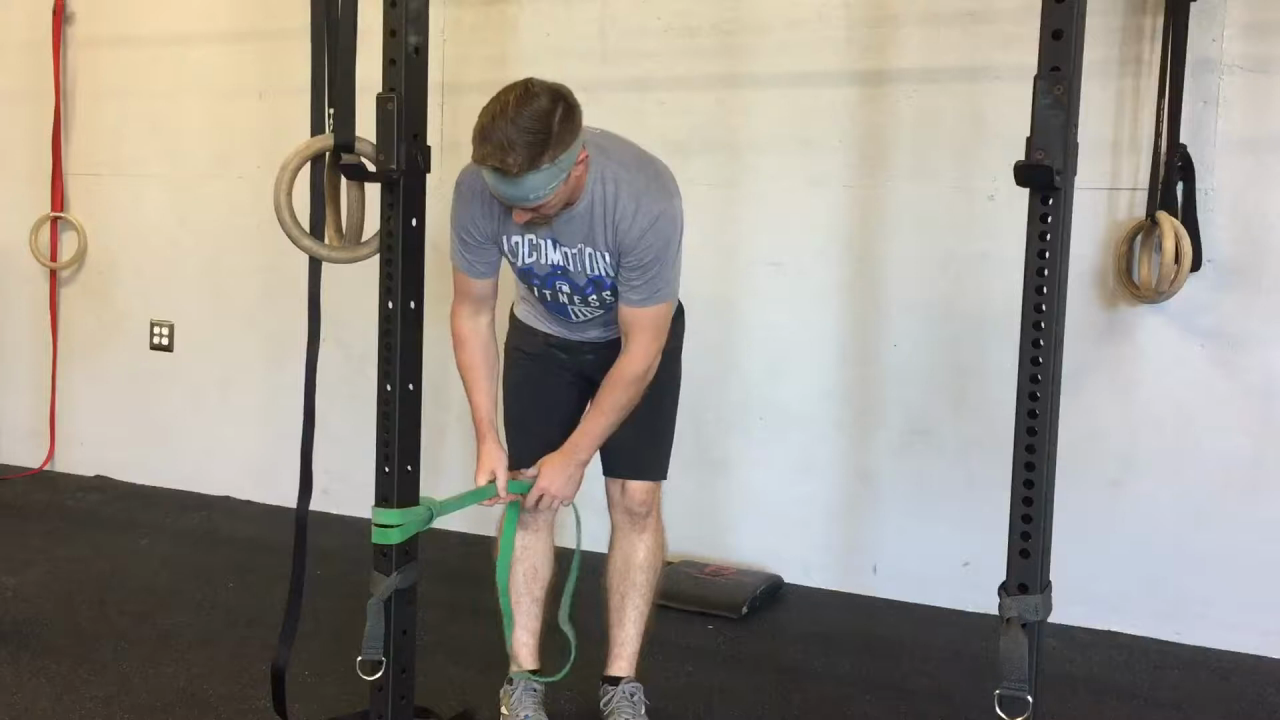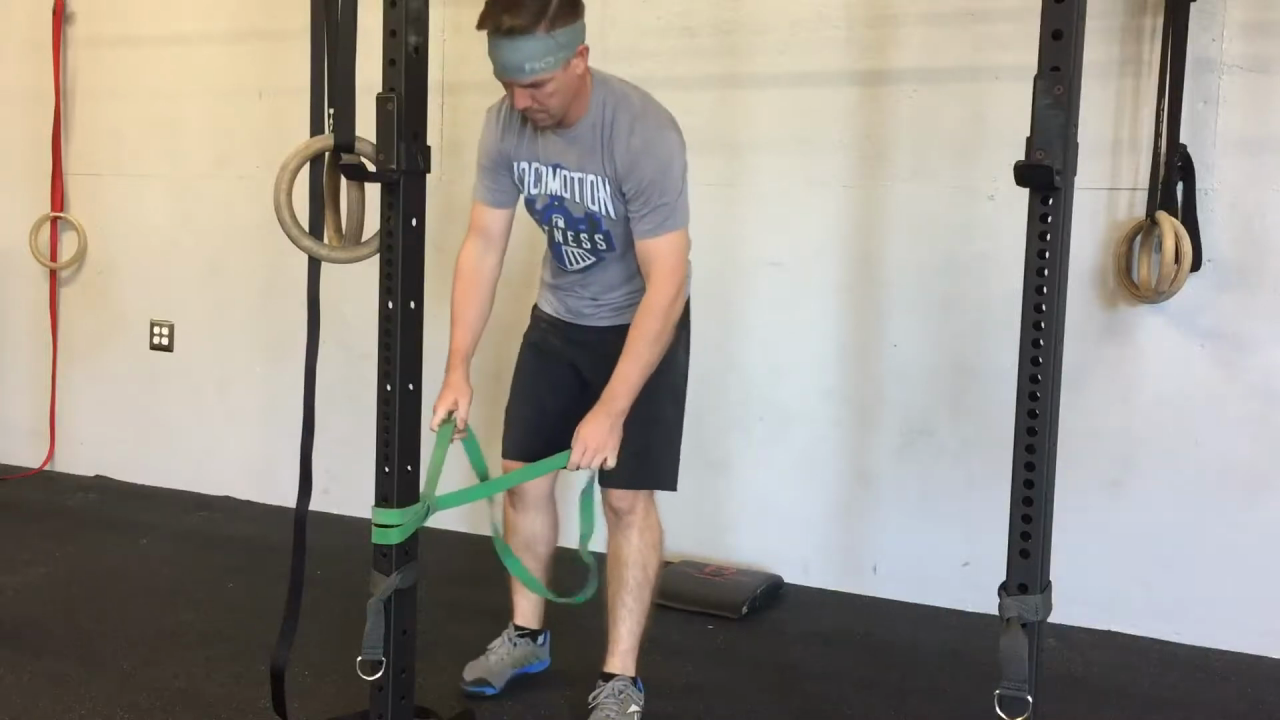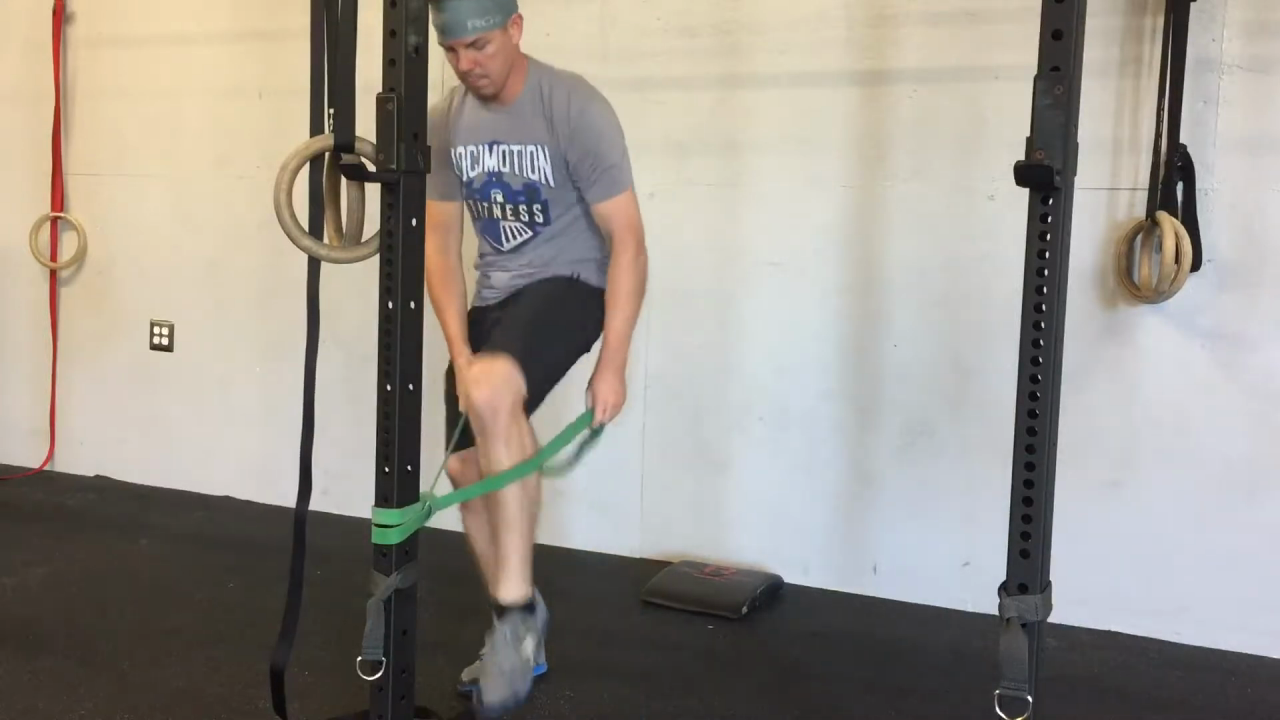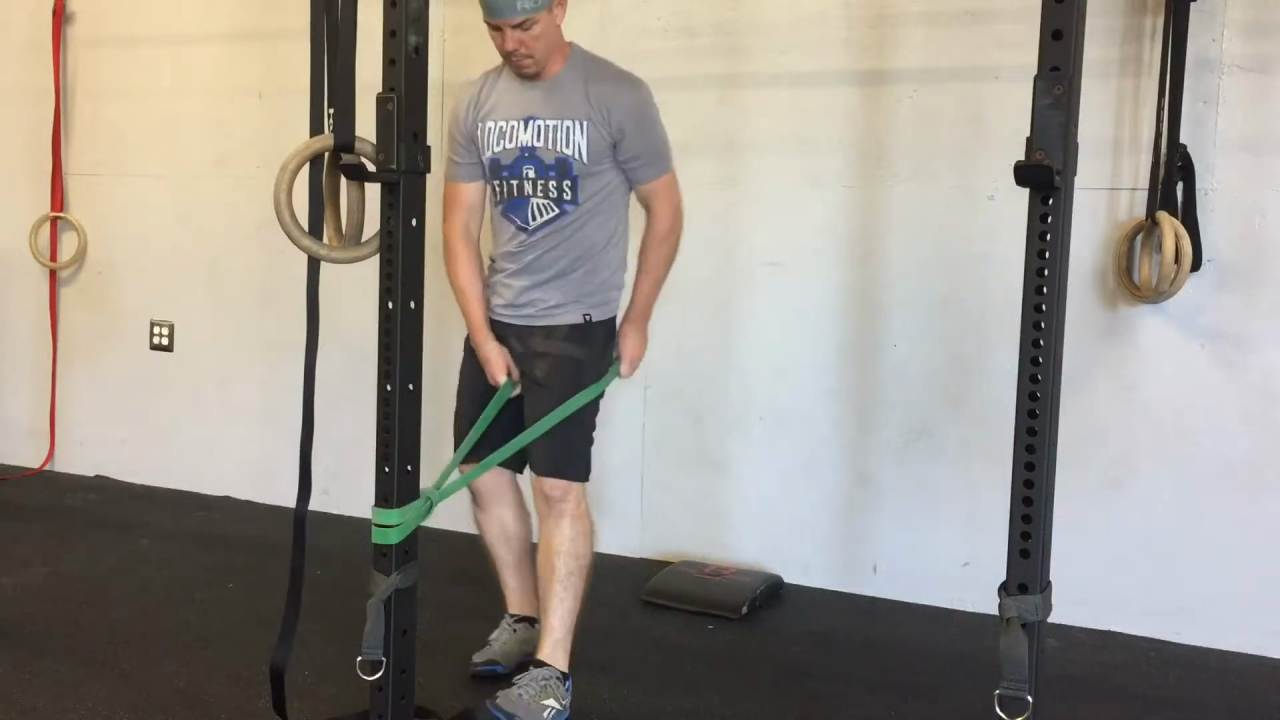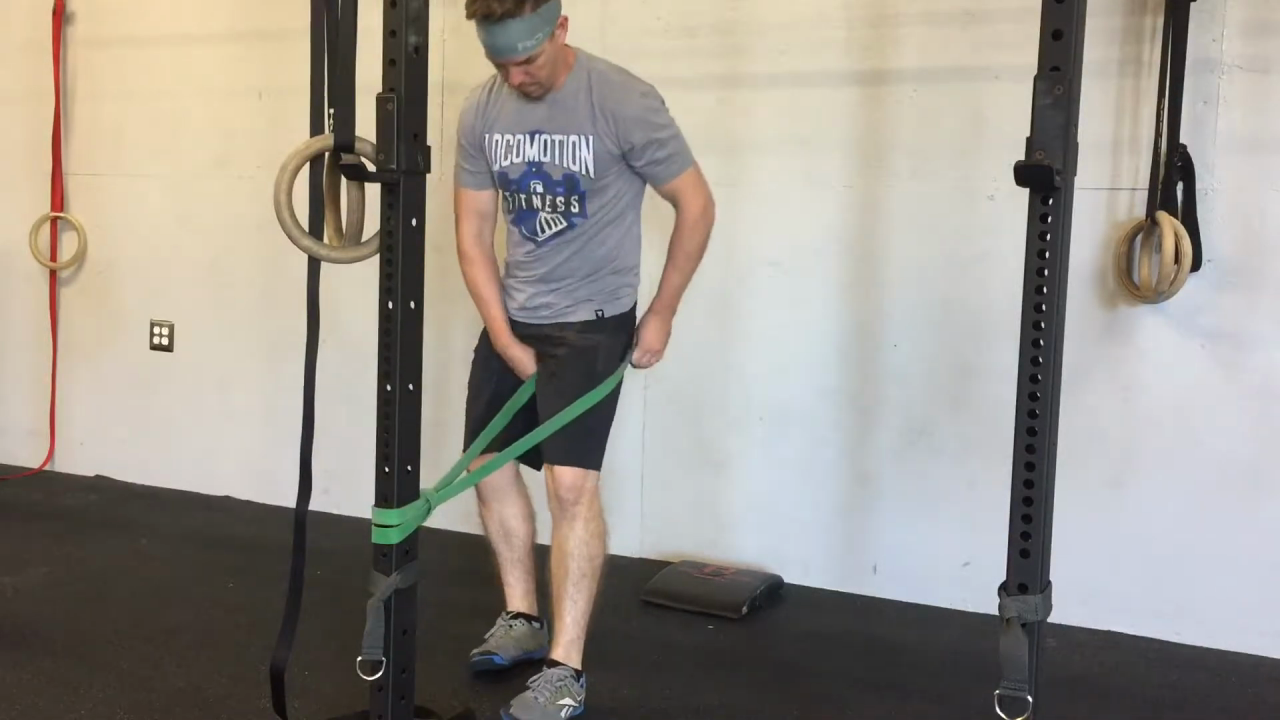
dt=1s
person 1, frame 1
left shoulder: (645, 198)
right shoulder: (478, 189)
left elbow: (641, 352)
right elbow: (472, 311)
left wrist: (574, 454)
right wrist: (488, 438)
left hip: (635, 335)
right hip: (542, 335)
left knee: (634, 497)
right knee: (525, 498)
person 1, frame 2
left shoulder: (643, 132)
right shoulder: (504, 125)
left elbow: (666, 286)
right elbow: (482, 247)
left wrist: (611, 410)
right wrist: (457, 370)
left hip: (641, 324)
right hip: (557, 319)
left knee: (626, 497)
right knee: (523, 476)
right ankle: (527, 634)
person 1, frame 3
left shoulder: (575, 108)
right shoulder: (445, 121)
left elbow: (625, 241)
right elbow: (441, 243)
left wrist: (613, 364)
right wrist: (460, 358)
left hip: (569, 289)
right hip: (497, 299)
left knee: (494, 397)
right knee: (468, 463)
left ankle: (517, 607)
right ankle: (520, 641)
person 1, frame 4
left shoulder: (616, 97)
right shoulder: (476, 104)
left elbow: (665, 211)
right elbow: (459, 228)
left wrist: (637, 321)
right wrist: (481, 337)
left hip: (575, 326)
right hip: (498, 320)
left knee: (558, 486)
right knee: (485, 473)
right ankle: (524, 619)
person 1, frame 5
left shoulder: (625, 102)
right shoulder: (480, 110)
left elbow: (696, 204)
right elbow: (472, 233)
left wrist: (661, 314)
right wrist: (503, 338)
left hip: (593, 323)
right hip: (513, 319)
left knee: (570, 483)
right knee: (488, 465)
right ankle: (523, 620)
